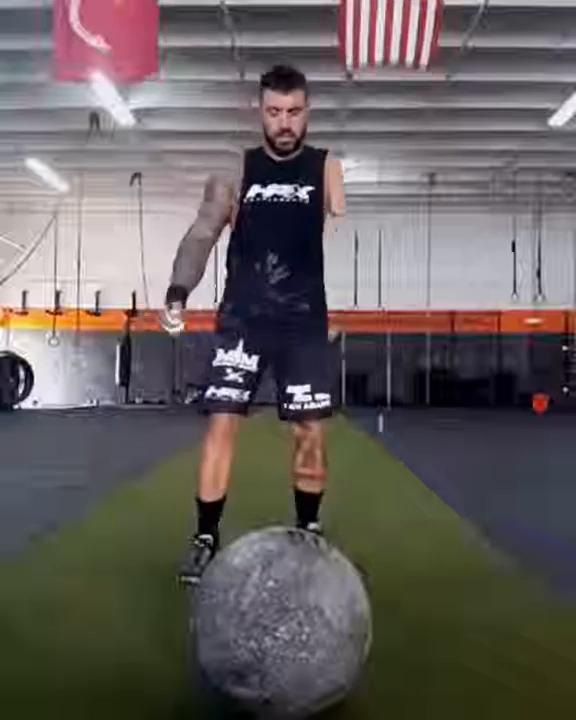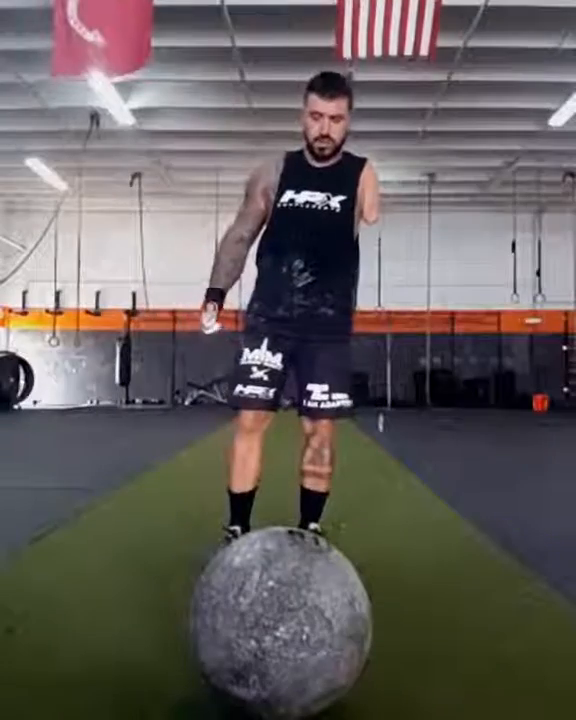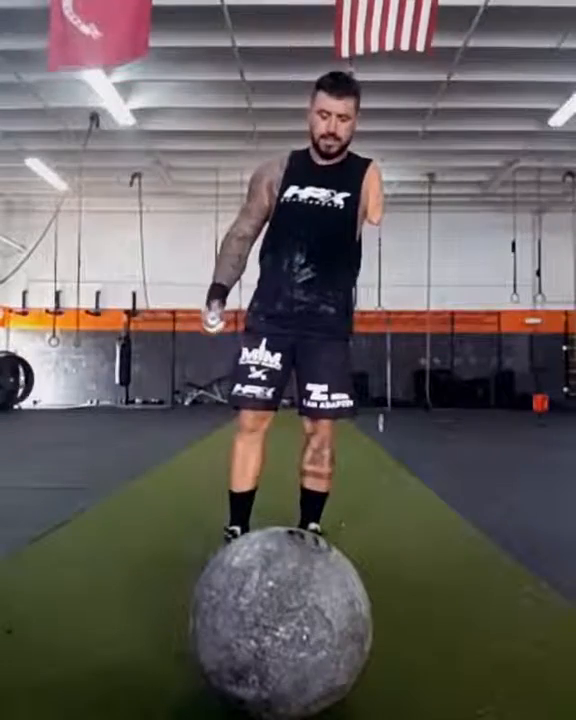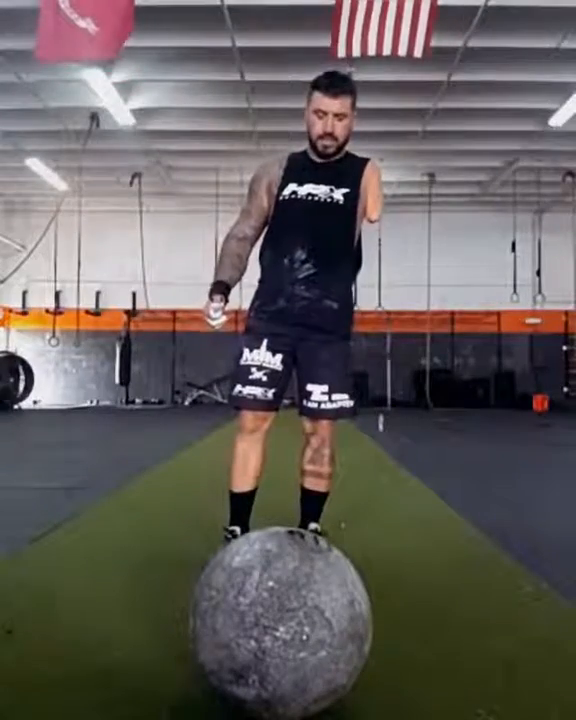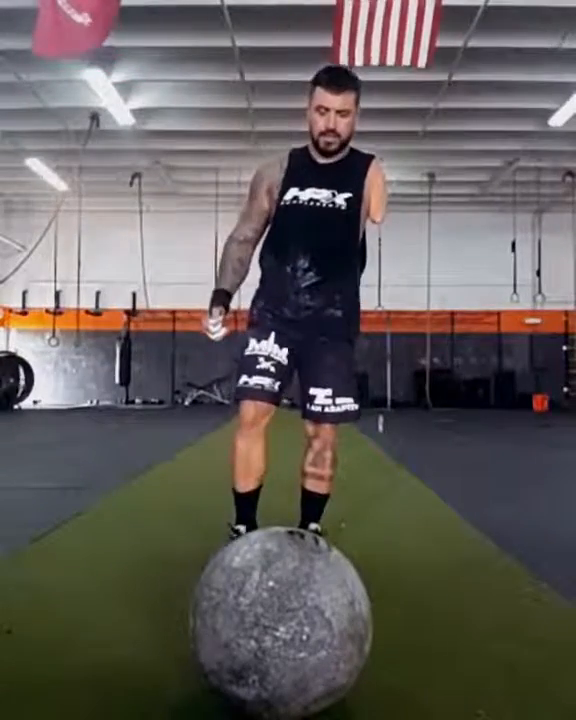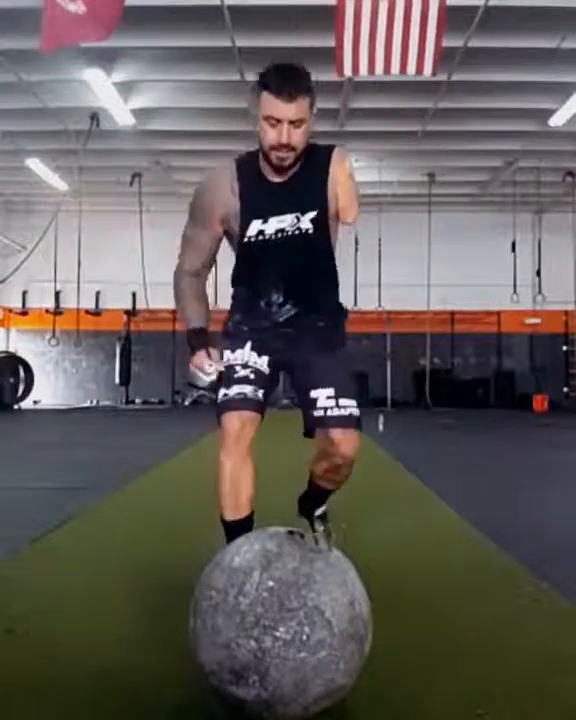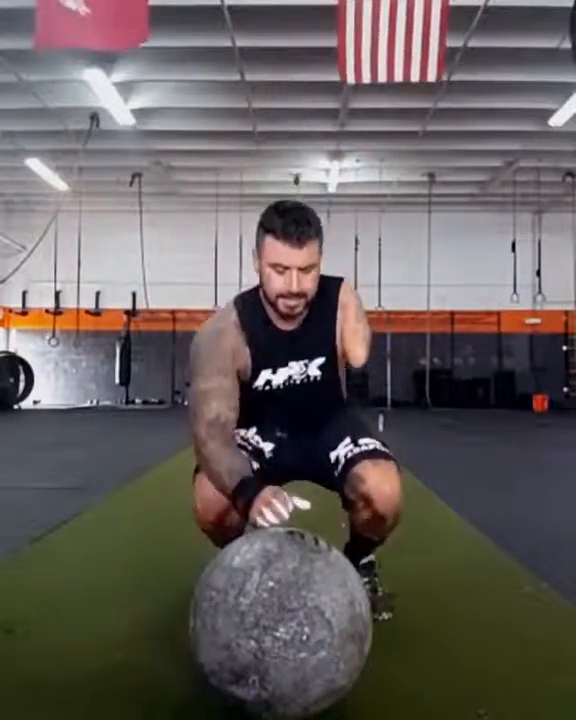
dt=0.5s
person 1, frame 1
left shoulder: (325, 167)
right shoulder: (236, 172)
right elbow: (202, 235)
right wrist: (178, 293)
left hip: (304, 321)
right hip: (242, 317)
left knee: (310, 431)
right knee: (221, 423)
left ankle: (308, 534)
right ankle: (206, 538)
person 1, frame 2
left shoulder: (362, 175)
right shoulder: (273, 173)
right elbow: (240, 237)
right wrist: (215, 293)
left hip: (328, 325)
right hip: (269, 317)
left knee: (320, 429)
right knee: (250, 421)
left ankle: (309, 533)
right ankle: (237, 532)
person 1, frame 3
left shoulder: (366, 175)
right shoulder: (276, 171)
right elbow: (242, 233)
right wrist: (218, 291)
left hip: (328, 325)
right hip: (269, 317)
left knee: (320, 429)
right knee: (251, 420)
left ankle: (309, 533)
right ankle: (237, 532)
person 1, frame 4
left shoulder: (364, 173)
right shoulder: (275, 172)
right elbow: (243, 234)
right wrist: (220, 288)
left hip: (328, 325)
right hip: (269, 317)
left knee: (320, 429)
right knee: (252, 421)
left ankle: (309, 532)
right ankle: (236, 532)
person 1, frame 5
left shoulder: (369, 172)
right shoulder: (276, 172)
right elbow: (244, 238)
right wrist: (221, 297)
left hip: (332, 324)
right hip: (273, 315)
left knee: (322, 433)
right knee: (251, 416)
left ankle: (309, 533)
right ankle: (243, 530)
person 1, frame 6
left shoulder: (333, 168)
right shoulder: (222, 186)
right elbow: (191, 269)
right wrist: (197, 335)
left hip: (317, 326)
right hip: (252, 324)
left knee: (342, 445)
right knee: (236, 432)
left ankle: (312, 509)
person 1, frame 7
left shoulder: (341, 301)
right shoulder: (224, 333)
right elbow: (210, 428)
right wrist: (248, 492)
left hip: (327, 425)
right hip: (258, 431)
left knee: (384, 491)
right knee: (211, 499)
left ankle: (359, 564)
